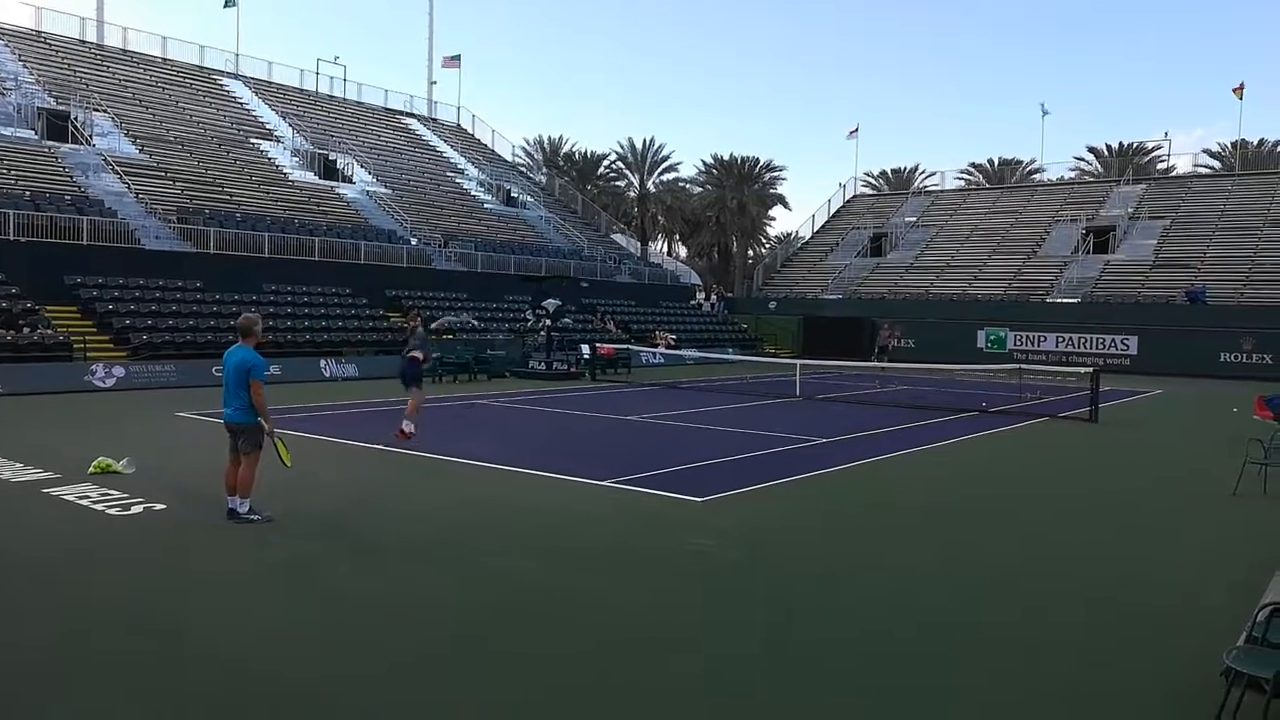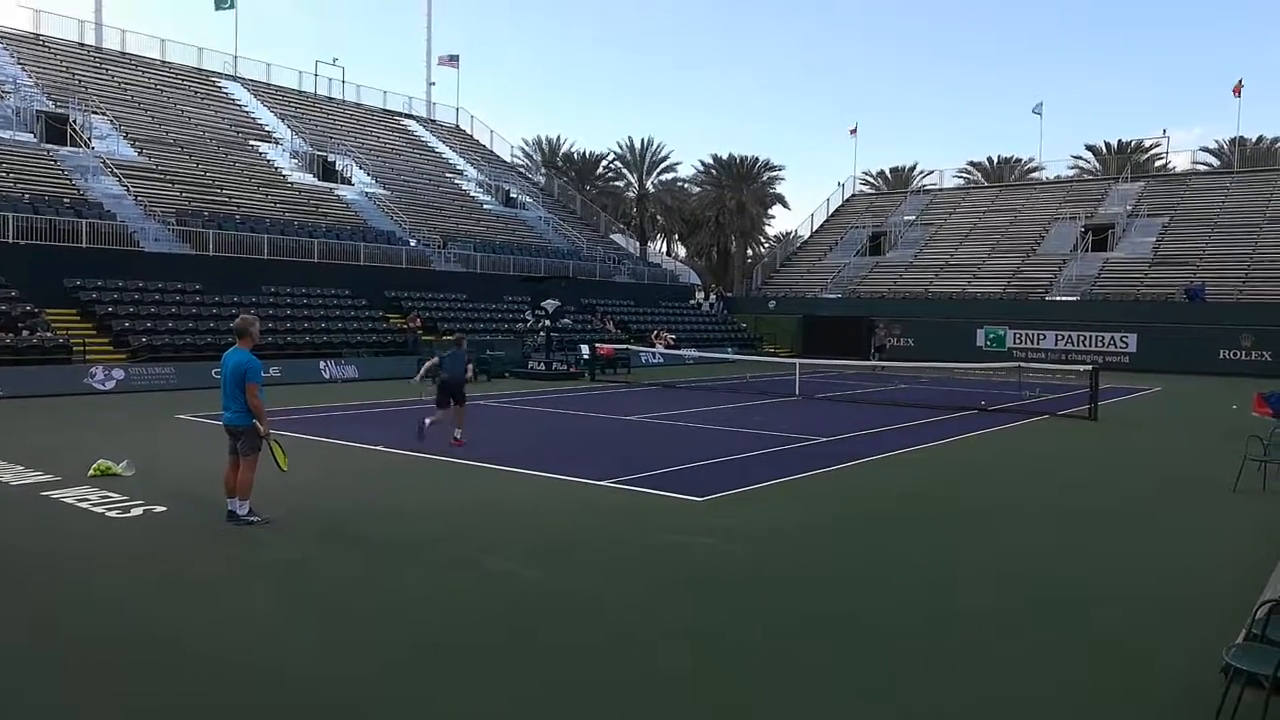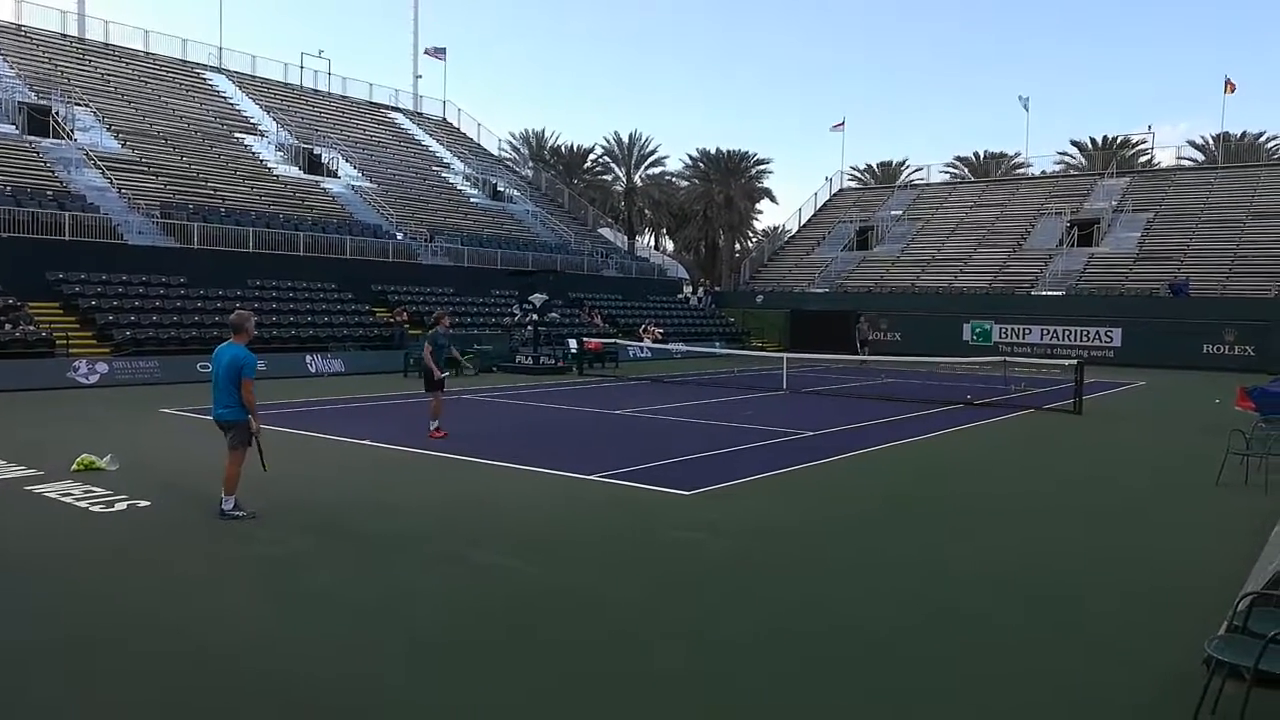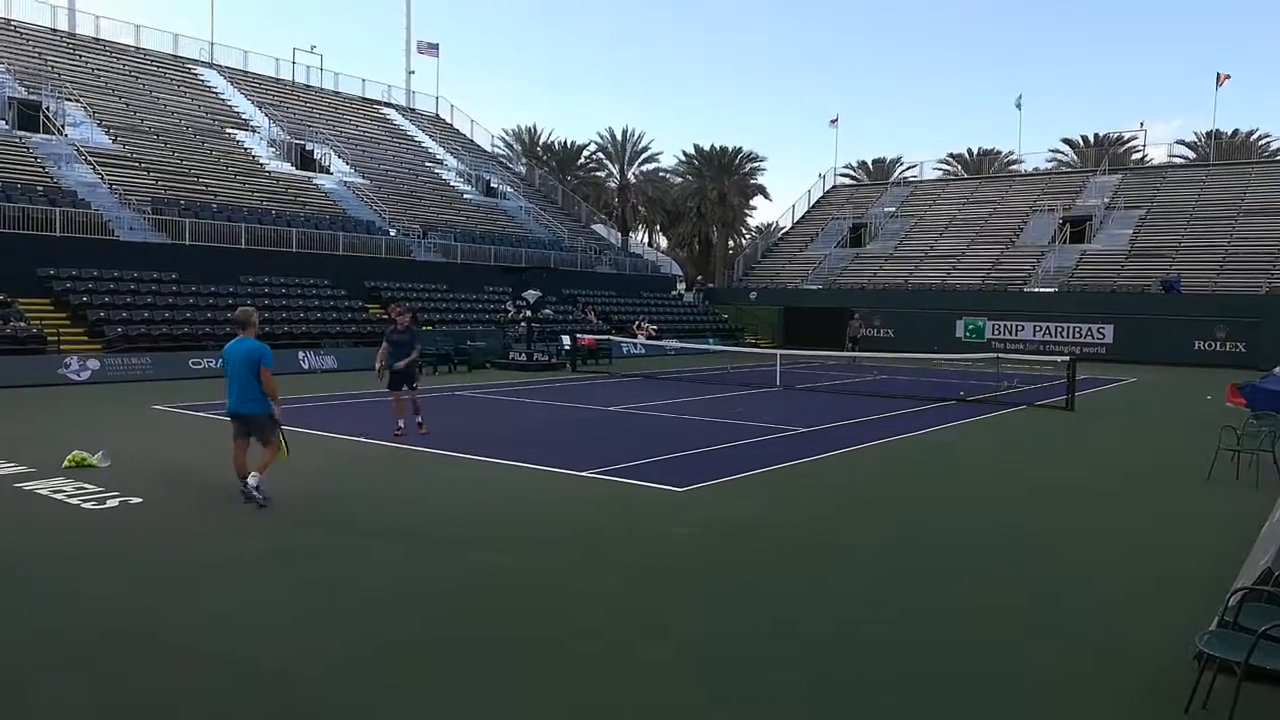
dt=0.7s
person 1, frame 1
left shoulder: (229, 353)
right shoulder: (255, 360)
right elbow: (257, 395)
right wrist: (268, 421)
left hip: (231, 416)
right hip: (248, 420)
left knee: (234, 462)
right knee: (248, 464)
left ankle: (232, 507)
right ankle: (244, 511)
person 1, frame 2
left shoulder: (227, 356)
right shoulder: (251, 362)
right elbow: (253, 398)
right wrist: (264, 423)
left hip: (231, 419)
right hip: (246, 422)
left knee: (233, 465)
right knee: (247, 467)
left ankle: (232, 509)
right ankle: (243, 512)
person 1, frame 3
left shoulder: (219, 350)
right shoulder: (246, 357)
right elbow: (247, 393)
right wrist: (255, 418)
left hip: (221, 413)
right hip: (237, 416)
left knee: (234, 459)
right knee: (235, 461)
left ankle: (227, 498)
right ankle: (228, 507)
person 1, frame 4
left shoulder: (227, 349)
right shoulder: (261, 349)
right elbow: (267, 383)
right wrist: (276, 404)
left hip: (235, 408)
right hip: (258, 409)
left knee: (240, 449)
right knee: (272, 446)
left ankle: (249, 489)
right ankle: (252, 482)
